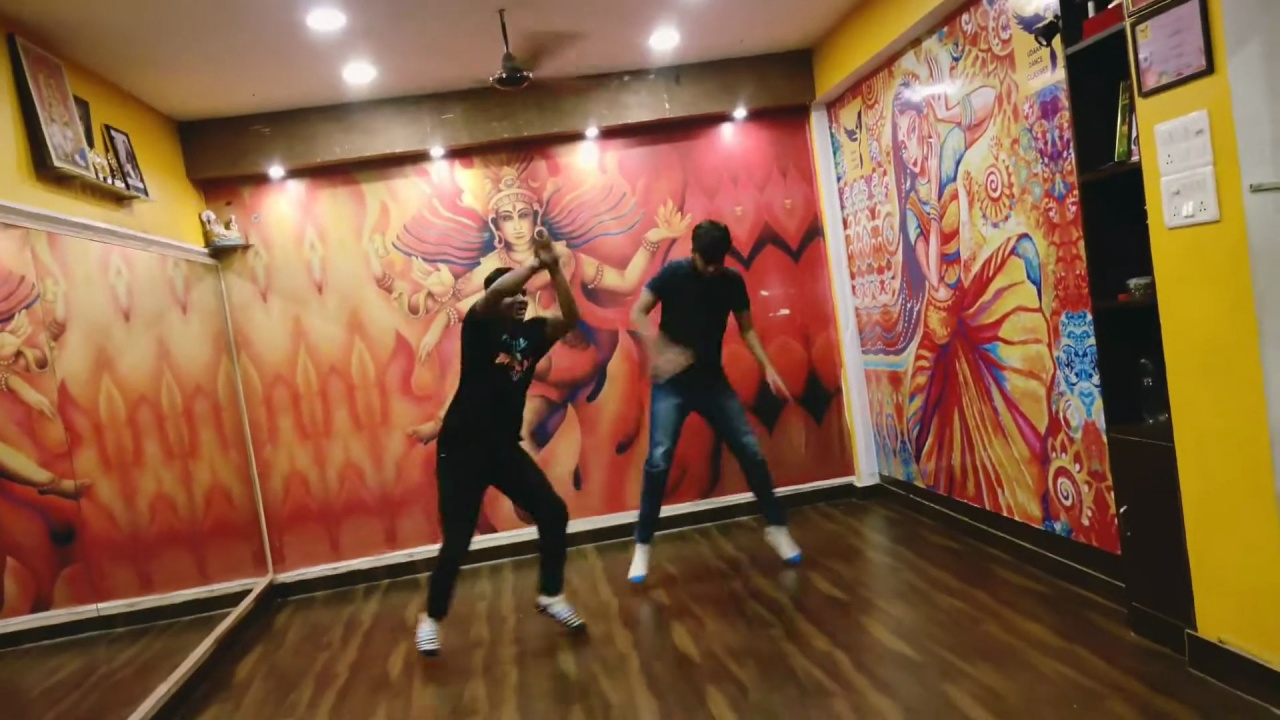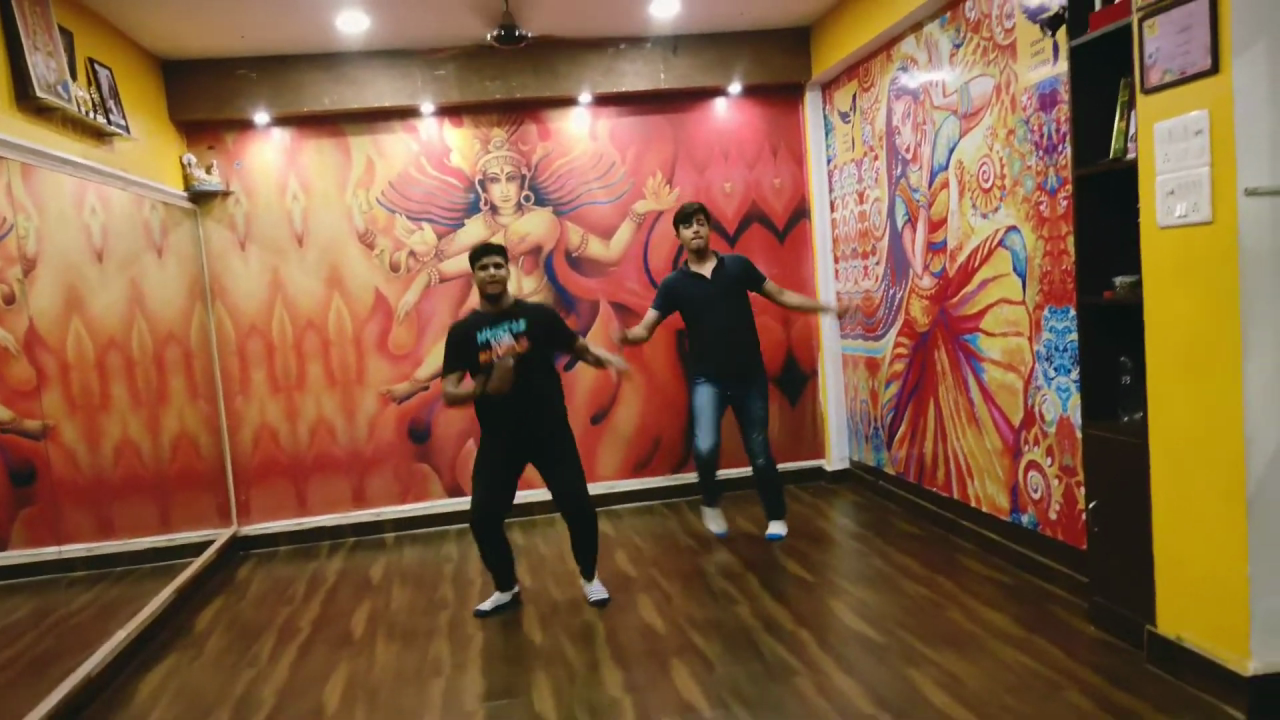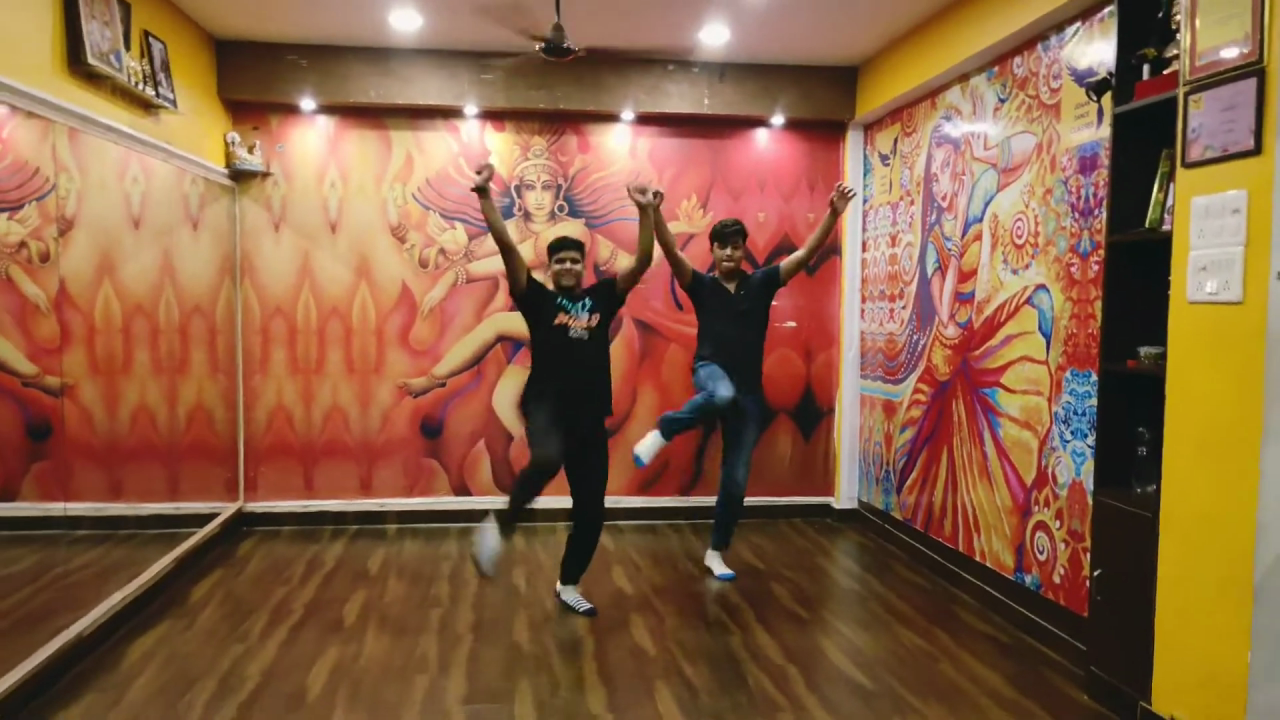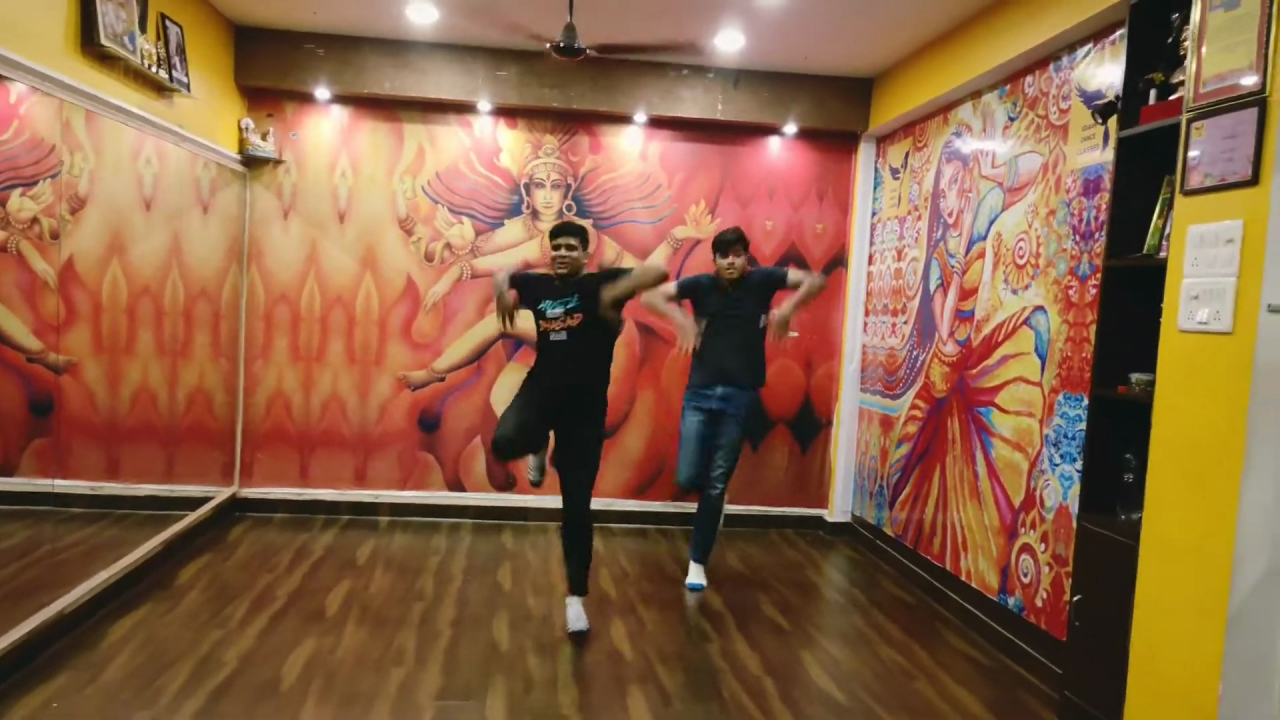
dt=0.7s
person 1, frame 1
left shoulder: (949, 153)
right shoulder: (913, 202)
left elbow: (989, 98)
right elbow: (931, 271)
left wrist: (946, 112)
right wrist: (935, 227)
left hip: (974, 288)
right hip: (941, 309)
person 1, frame 2
left shoulder: (943, 138)
right shoulder: (901, 187)
left elbow: (987, 88)
right elbow: (916, 257)
left wrist: (941, 100)
right wrist: (922, 227)
left hip: (960, 270)
right hip: (924, 295)
person 1, frame 3
left shoulder: (978, 193)
right shoulder: (933, 233)
left elbow: (1029, 144)
right elbow: (940, 302)
left wrist: (981, 153)
right wrist: (951, 280)
left hip: (981, 322)
right hip: (946, 338)
person 1, frame 4
left shoulder: (984, 214)
right shoulder: (939, 248)
left elbow: (1035, 164)
right elbow: (942, 324)
left wrist: (987, 172)
left hip: (978, 345)
right hip: (944, 359)
person 2, frame 1
left shoulder: (534, 332)
right shoulder: (480, 323)
left elbow: (570, 320)
right elbow: (493, 296)
left wrist: (554, 267)
right wrist: (532, 262)
left hip: (505, 449)
right hip: (462, 449)
left knee: (554, 514)
right knee: (458, 542)
left ankle: (551, 596)
right ankle: (432, 619)
person 2, frame 2
left shoulder: (539, 315)
right shoulder: (463, 331)
left elbow: (580, 348)
right elbow: (450, 392)
left wrist: (607, 359)
right wrist: (487, 386)
left hip: (550, 431)
right hip: (499, 437)
left knee: (579, 508)
right knee: (483, 517)
left ankle: (590, 578)
right ankle: (505, 588)
person 2, frame 3
left shoulder: (604, 296)
right shoulder: (536, 298)
left elbow: (642, 261)
right elbow: (507, 246)
left wrist: (646, 211)
right wrist: (486, 196)
left hip: (589, 415)
right hip: (547, 404)
left knee: (590, 509)
right knee: (547, 459)
left ankle: (567, 584)
right ankle: (501, 524)
person 2, frame 4
left shoulder: (603, 283)
right shoulder: (537, 285)
left elbow: (658, 274)
right elbow: (503, 279)
left wrist: (613, 294)
right wrist: (503, 290)
left hip: (586, 404)
right hip: (541, 390)
left knee: (576, 504)
right knee: (505, 441)
left ankle: (576, 597)
right ankle: (537, 447)
person 3, frame 1
left shoulder: (734, 282)
right shoulder: (676, 275)
left elbow: (747, 329)
right elbow: (638, 312)
left wrist: (767, 368)
right wrist: (661, 350)
left hip: (713, 383)
right hip: (672, 383)
left knee: (752, 454)
right knee: (659, 461)
left ankle: (775, 527)
right ankle: (643, 546)
person 3, frame 2
left shoulder: (738, 266)
right shoulder: (674, 284)
left elbow: (780, 295)
right elbow: (645, 329)
left wrist: (824, 307)
right wrist: (628, 336)
left hip: (749, 374)
right hip: (708, 377)
left knee: (760, 455)
right knee: (705, 447)
left ankle: (776, 516)
right ankle: (710, 503)
person 3, frame 3
left shoulder: (762, 282)
right shoulder: (700, 284)
left elbow: (808, 253)
right elbow: (670, 253)
left wrist: (832, 215)
right wrist: (654, 215)
left hip: (749, 389)
right hip: (710, 371)
left knee: (736, 480)
right knee: (723, 396)
left ankle: (716, 551)
right ankle: (662, 432)
person 3, frame 4
left shoulder: (761, 282)
right shoulder: (701, 284)
left elbow: (815, 280)
right elbow: (653, 295)
left wrist: (787, 309)
right wrist: (680, 318)
left hip: (738, 395)
right hip: (699, 393)
left knee: (714, 484)
right knee: (689, 480)
left ankle: (697, 562)
person 4, frame 1
left shoulder: (560, 257)
right shoulder: (489, 267)
left elbow: (624, 282)
left wrist: (652, 240)
left hip: (569, 357)
right hip: (532, 375)
person 4, frame 2
left shoulder: (546, 224)
right shoulder: (475, 229)
left elbow: (609, 254)
right elbow: (403, 264)
left wrist: (638, 213)
left ankle: (416, 383)
person 4, frame 3
left shoulder: (574, 232)
right shoulder: (508, 232)
left elbow: (634, 268)
left wrist: (667, 234)
right hip: (533, 337)
left knee: (498, 322)
right knee: (504, 402)
left ankle: (434, 378)
person 4, frame 4
left shoulder: (581, 231)
right shoulder: (515, 229)
left elbow: (641, 271)
left wrist: (676, 237)
right hip: (534, 337)
left knee: (499, 319)
left ankle: (434, 371)
